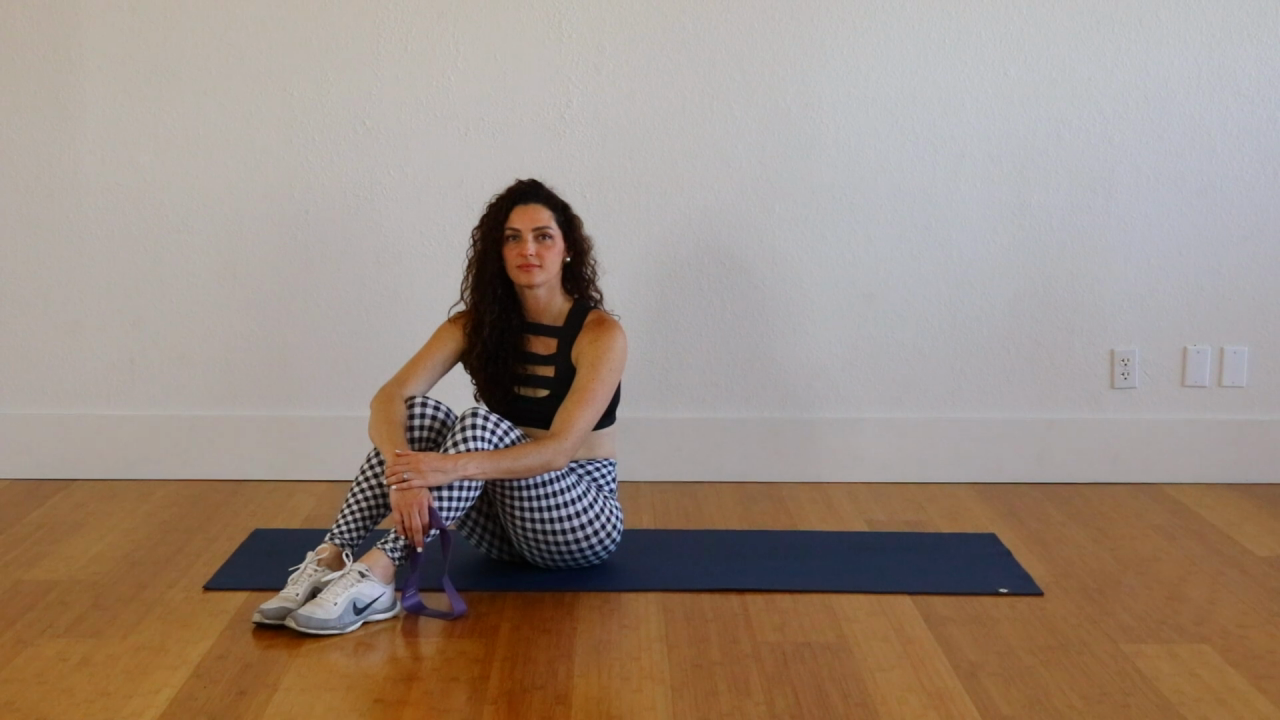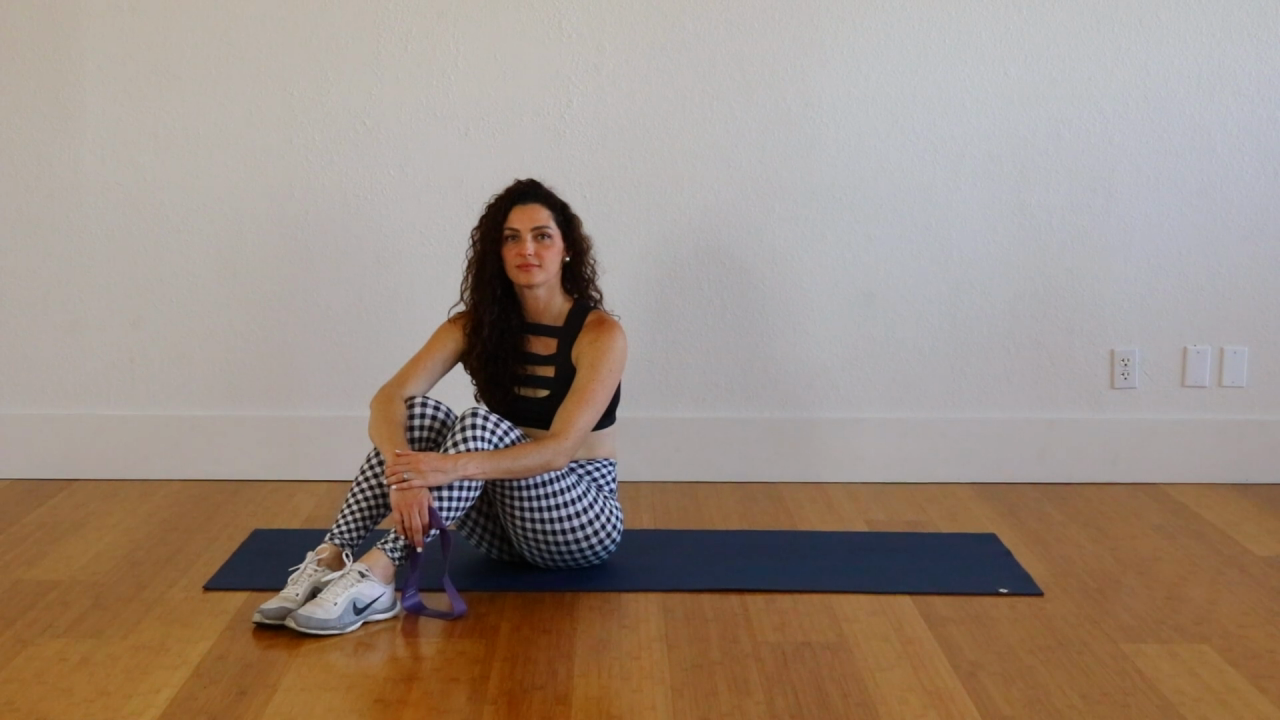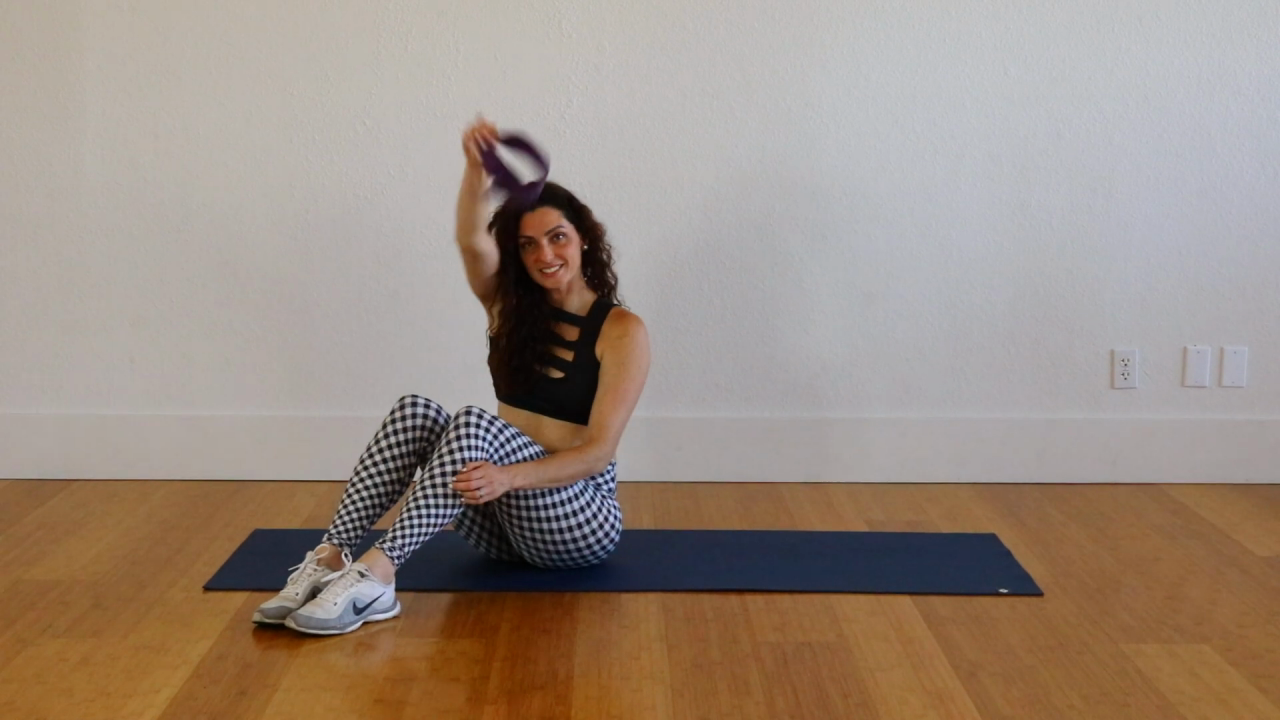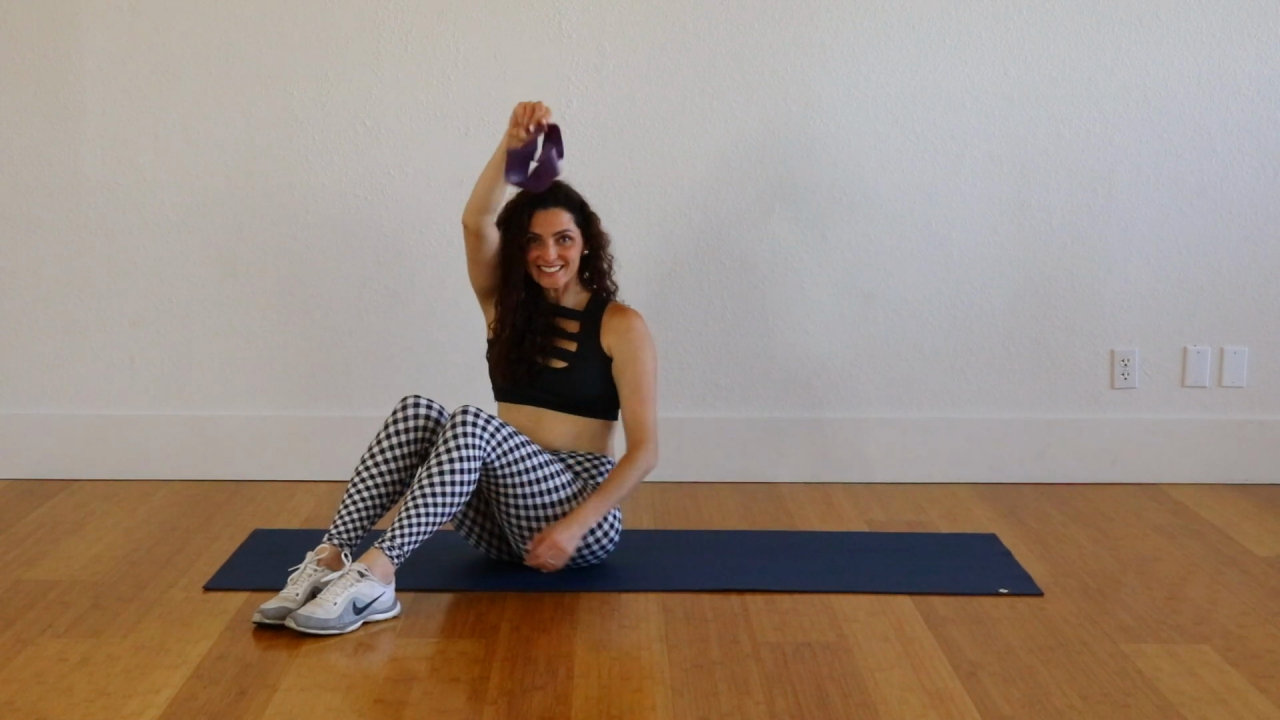
dt=0.7s
person 1, frame 1
left shoulder: (600, 334)
right shoulder: (476, 324)
left elbow: (558, 450)
right elbow: (389, 399)
left wrist: (455, 467)
right wrist: (403, 472)
left hip: (581, 521)
right hip: (506, 520)
left knee: (482, 424)
right knee: (420, 412)
left ankle: (378, 572)
right ankle: (331, 557)
person 1, frame 2
left shoulder: (600, 334)
right shoulder: (475, 325)
left elbow: (559, 450)
right elbow: (388, 399)
left wrist: (454, 466)
right wrist: (402, 472)
left hip: (582, 520)
right hip: (504, 517)
left knee: (482, 424)
right knee: (420, 411)
left ankle: (377, 573)
right ankle: (331, 557)
person 1, frame 3
left shoulder: (623, 331)
right shoulder: (510, 305)
left elbow: (598, 451)
right elbow: (473, 240)
left wrist: (509, 477)
right wrist: (476, 168)
left hip: (580, 520)
right hip: (503, 514)
left knee: (475, 425)
right knee: (415, 411)
left ankle: (378, 573)
right ankle: (330, 558)
person 1, frame 4
left shoulder: (621, 325)
right shoulder: (505, 304)
left elbow: (644, 448)
right elbow: (477, 223)
left wrist: (577, 523)
right wrist: (511, 142)
left hip: (580, 517)
right hip: (505, 520)
left knee: (472, 423)
right knee: (417, 412)
left ankle: (377, 573)
right ankle: (329, 558)
